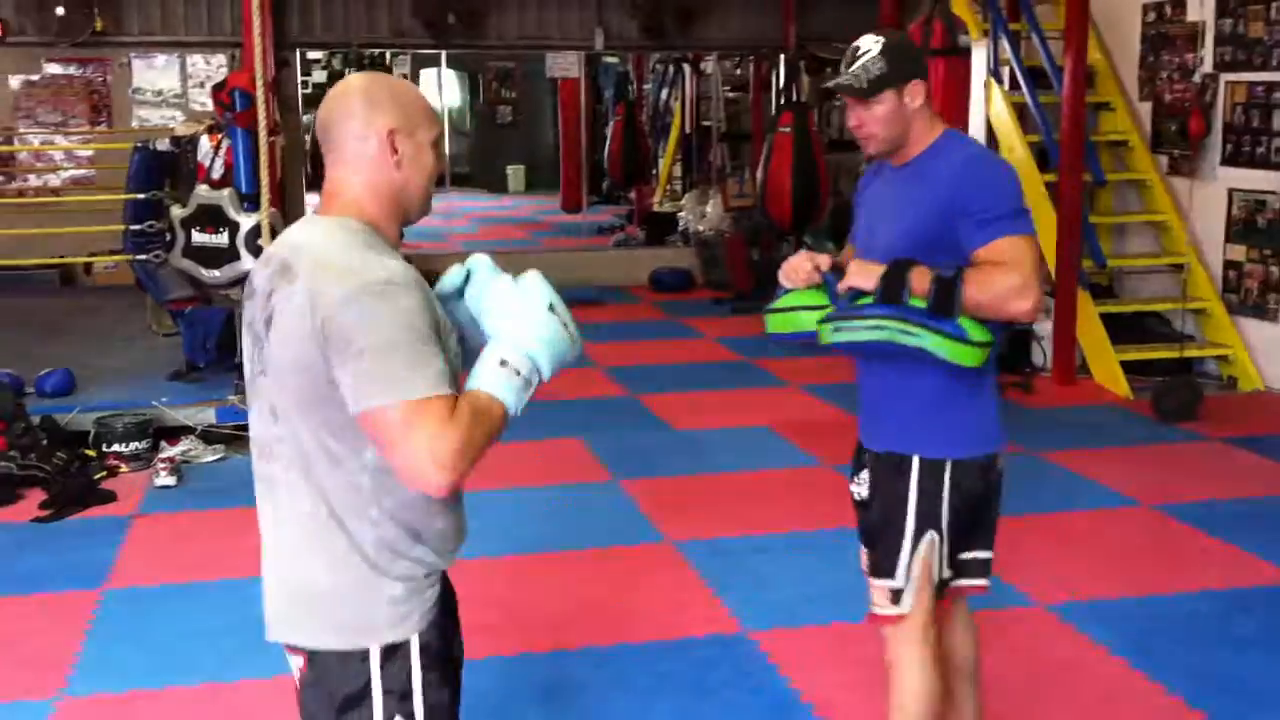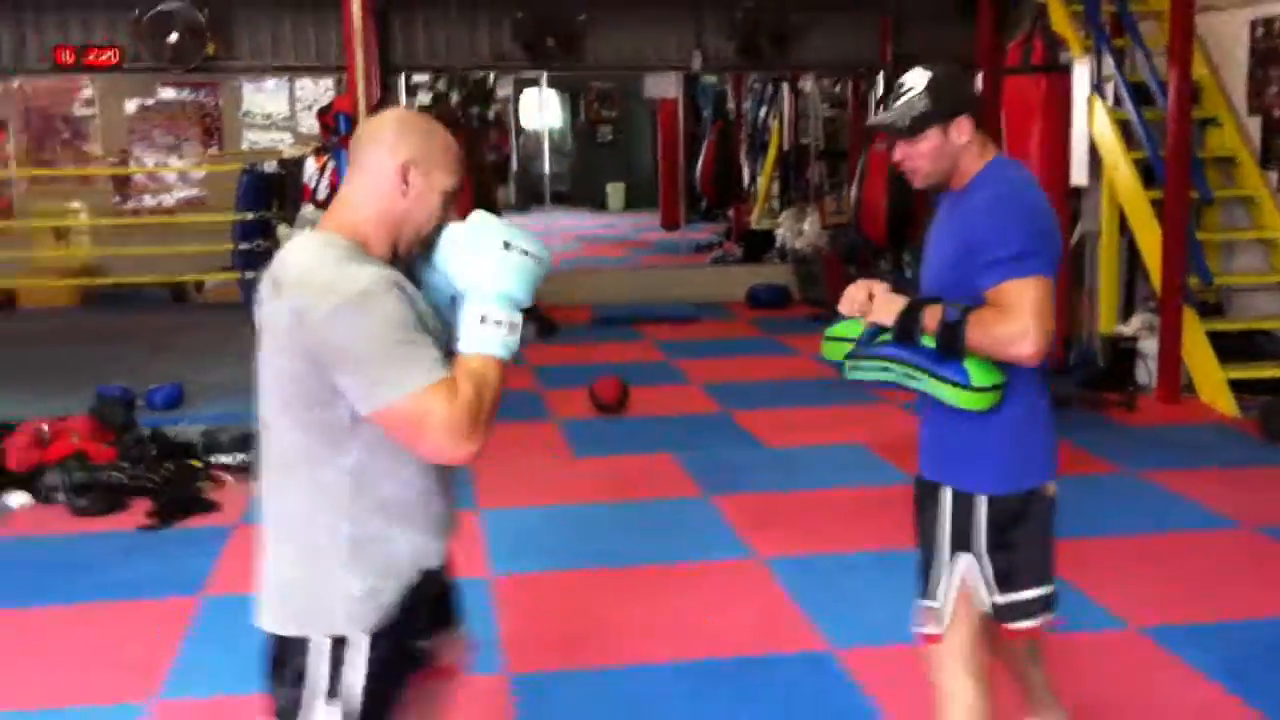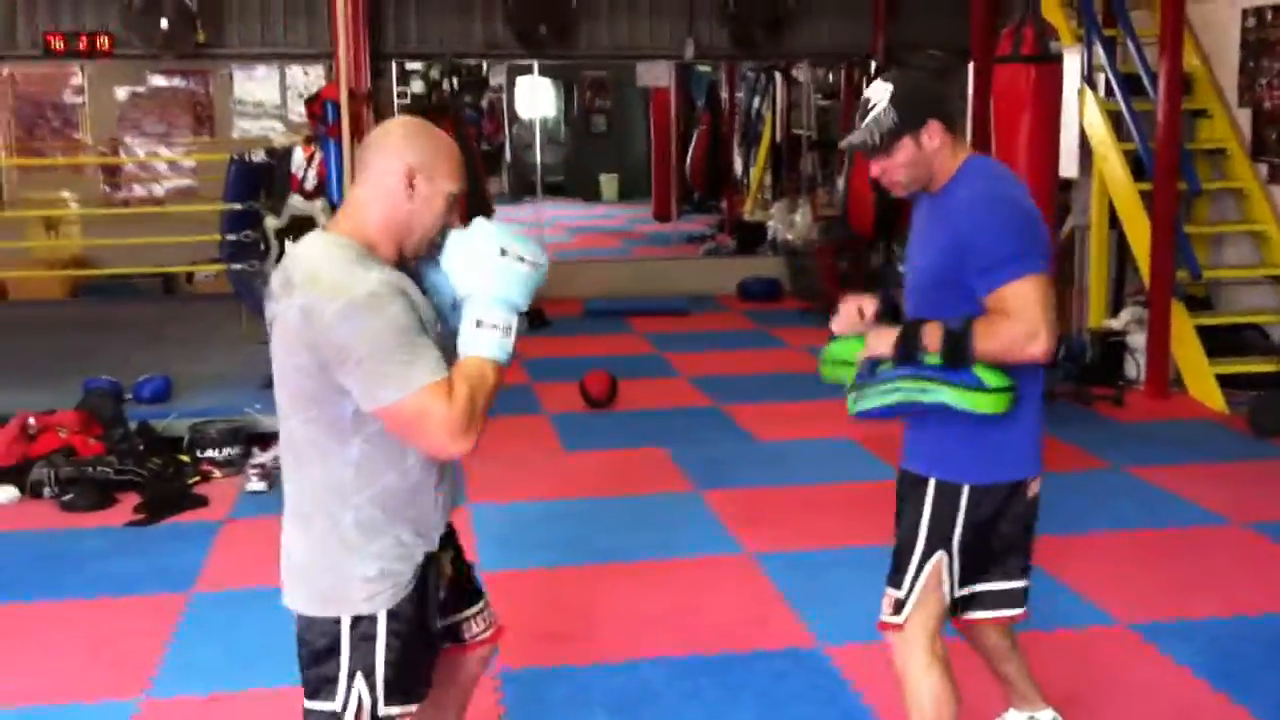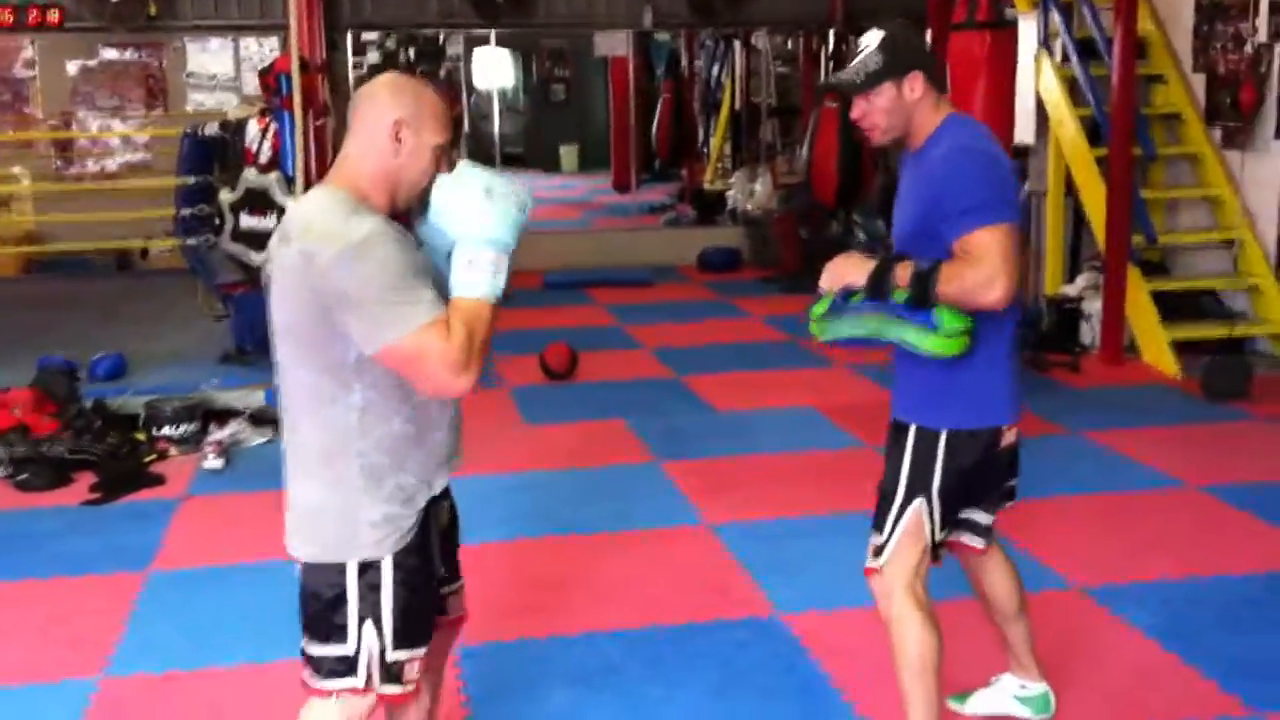
dt=0.7s
person 1, frame 1
left shoulder: (974, 174)
right shoulder: (876, 177)
left elbow: (1019, 291)
left wrist: (901, 279)
right wrist: (825, 266)
left hip: (939, 433)
right hip: (887, 424)
left knee: (906, 616)
right knee: (941, 600)
person 1, frame 2
left shoulder: (1001, 207)
right shoulder: (969, 194)
left elbow: (1024, 336)
left wrist: (916, 315)
right wrist: (892, 299)
left hip: (984, 458)
right hip: (976, 450)
left knee: (952, 644)
right knee: (999, 611)
person 1, frame 3
left shoulder: (988, 206)
right shoulder: (940, 198)
left elbow: (1030, 334)
left wrist: (910, 340)
right wrist: (881, 311)
left hip: (971, 453)
right hip: (956, 446)
left knee: (912, 631)
right knee: (967, 603)
person 1, frame 4
left shoulder: (963, 160)
right shoulder: (926, 153)
left elbow: (991, 281)
left wrist: (883, 272)
right wrist: (865, 269)
left hip: (949, 403)
right hip: (966, 395)
left knee: (894, 575)
right knee: (971, 539)
person 2, frame 1
left shoulder: (300, 252)
right shoulder: (364, 284)
right elbow: (433, 460)
left wrist: (447, 314)
right wrist: (516, 356)
left hip: (331, 575)
right hip: (365, 599)
person 2, frame 2
left shoulder: (324, 265)
right shoulder: (350, 293)
left elbow: (404, 371)
right elbow: (454, 433)
left wrist: (457, 295)
right wrist: (494, 306)
left hip: (390, 556)
right hip: (345, 586)
person 2, frame 3
left shoulder: (332, 262)
right shoulder: (357, 295)
left elbow: (408, 372)
right elbow: (450, 431)
left wrist: (461, 296)
right wrist: (492, 312)
left hip: (401, 537)
right hip: (361, 567)
left knee: (464, 647)
person 2, frame 4
left shoulder: (331, 219)
right shoulder: (355, 242)
left elbow: (416, 329)
right elbow: (452, 367)
left wrist: (453, 245)
right wrist: (482, 255)
left hip: (395, 490)
right hip: (364, 512)
left knee: (429, 634)
